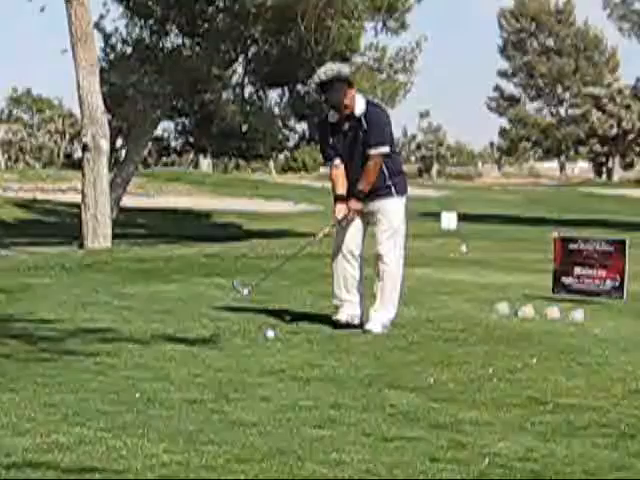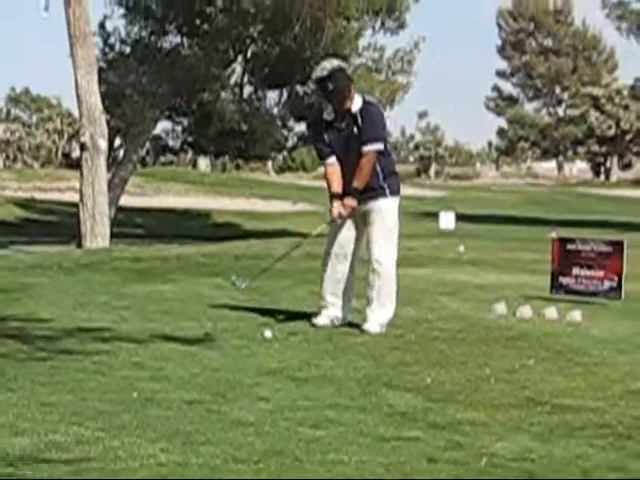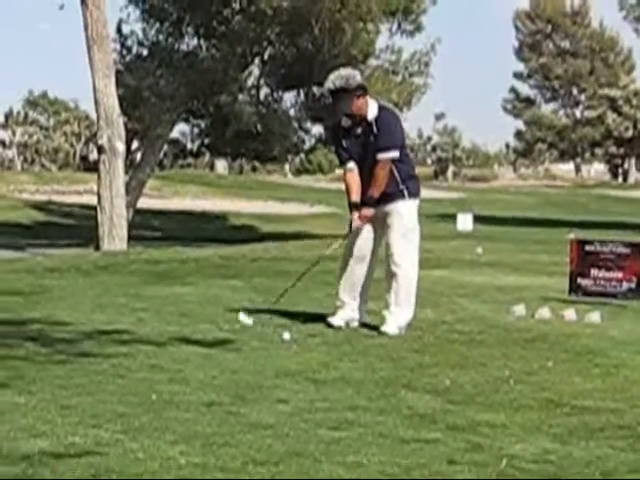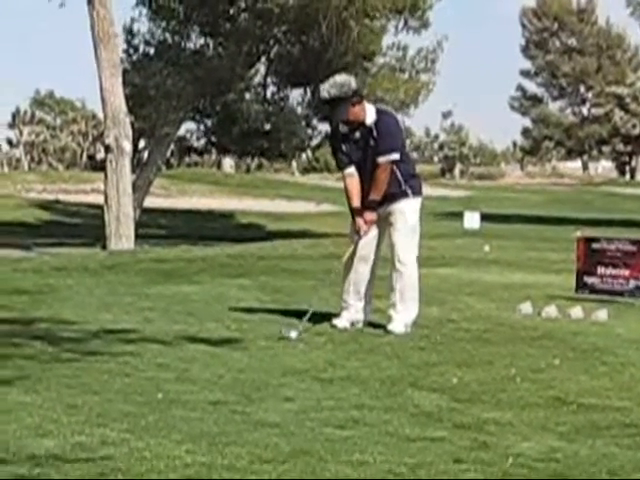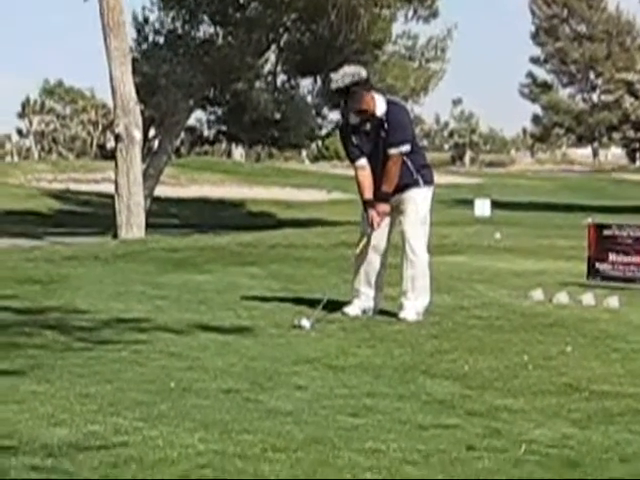
dt=0.7s
person 1, frame 1
left shoulder: (375, 114)
right shoulder: (326, 125)
left elbow: (375, 160)
right elbow: (335, 164)
left wrist: (359, 196)
right wrist: (341, 199)
left hip: (387, 193)
right hip: (354, 197)
left knee: (387, 254)
right knee: (344, 249)
left ankle: (381, 316)
right ankle: (350, 309)
person 1, frame 2
left shoulder: (370, 111)
right shoulder: (321, 124)
left elbow: (369, 157)
right elbow: (330, 164)
left wrist: (353, 194)
right wrist: (336, 198)
left hip: (379, 193)
right hip: (347, 197)
left knee: (381, 256)
right knee: (336, 253)
left ankle: (379, 316)
right ankle: (334, 309)
person 1, frame 3
left shoulder: (386, 118)
right shoulder: (340, 128)
left elbow: (384, 165)
right elbow: (350, 169)
left wrist: (369, 203)
right wrist: (355, 206)
left hip: (400, 197)
right hip: (367, 202)
left knee: (400, 258)
right knee: (356, 254)
left ankle: (397, 318)
right ankle: (349, 311)
person 1, frame 4
left shoulder: (385, 121)
right shoulder: (339, 133)
left elbow: (384, 168)
right elbow: (350, 174)
left wrist: (371, 207)
right wrist: (357, 212)
left hip: (401, 196)
right hip: (368, 203)
left knee: (403, 256)
right knee: (359, 255)
left ankle: (402, 317)
right ankle: (354, 311)
person 1, frame 5
left shoulder: (395, 112)
right shoulder: (348, 126)
left elbow: (395, 159)
right elbow: (361, 167)
left wrist: (384, 199)
right wrist: (370, 204)
left hip: (413, 185)
right hip: (379, 191)
left knee: (413, 243)
right knee: (370, 242)
left ankle: (414, 304)
right ankle: (365, 299)
